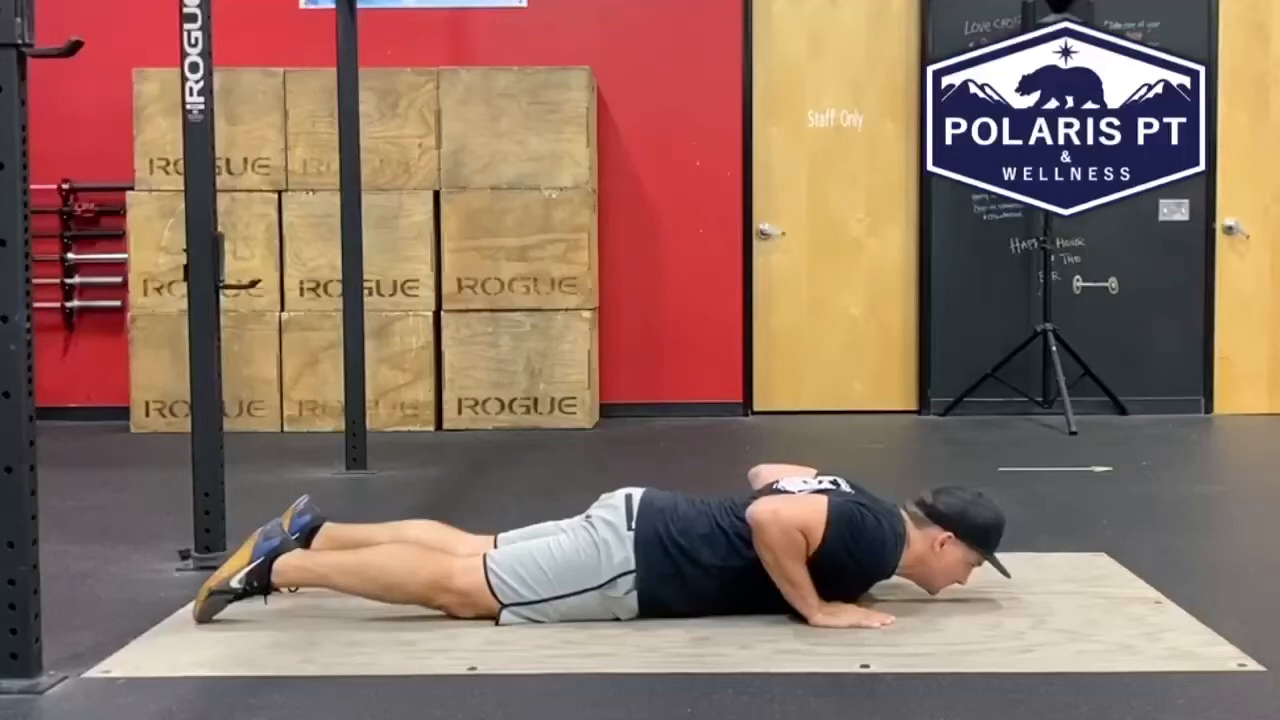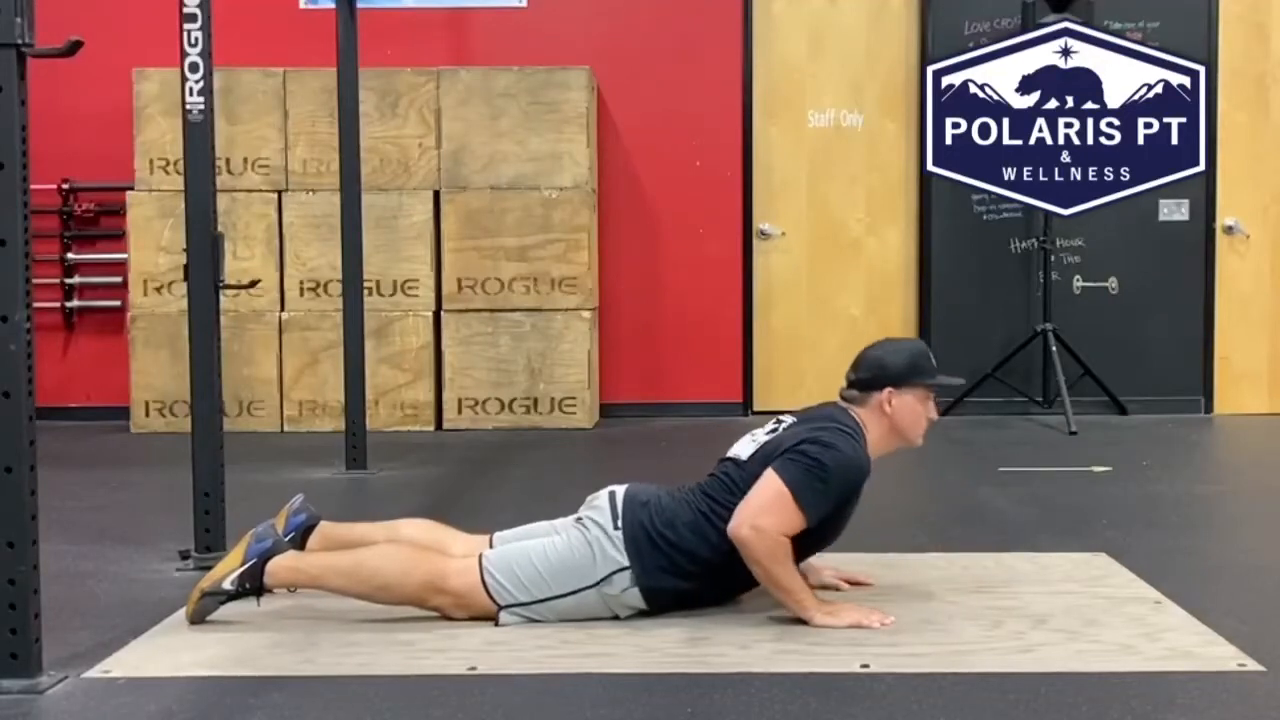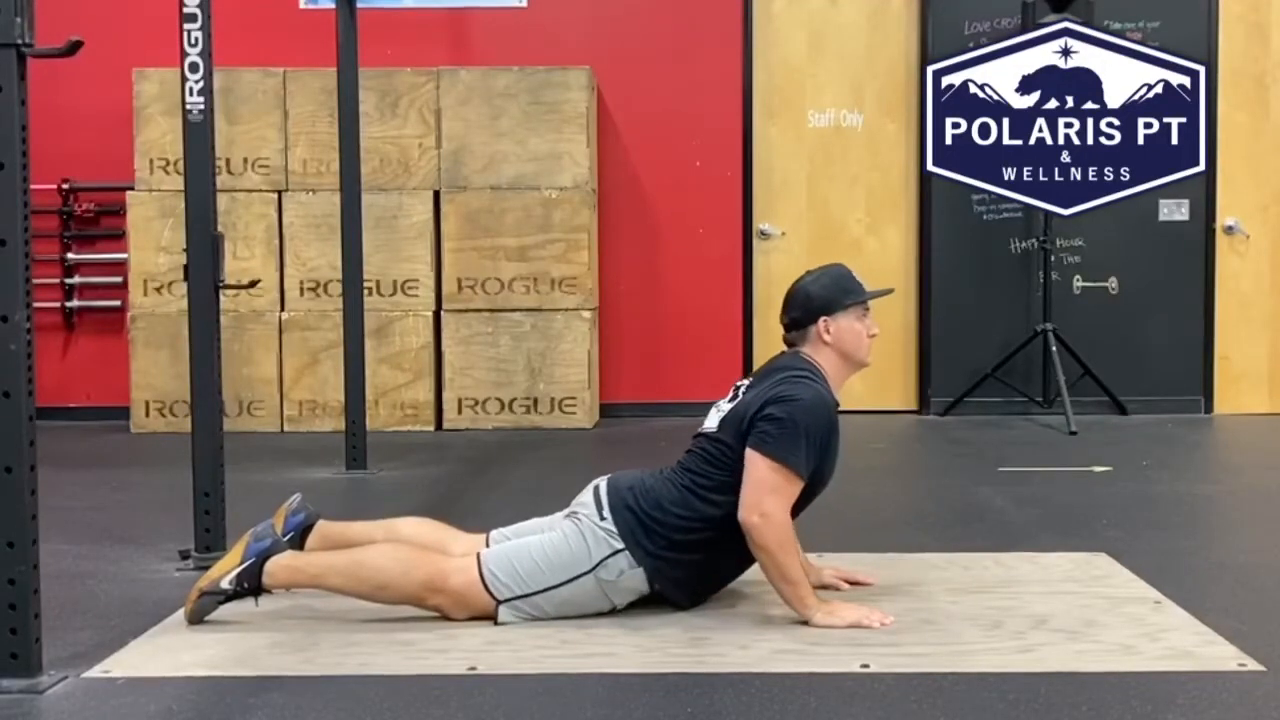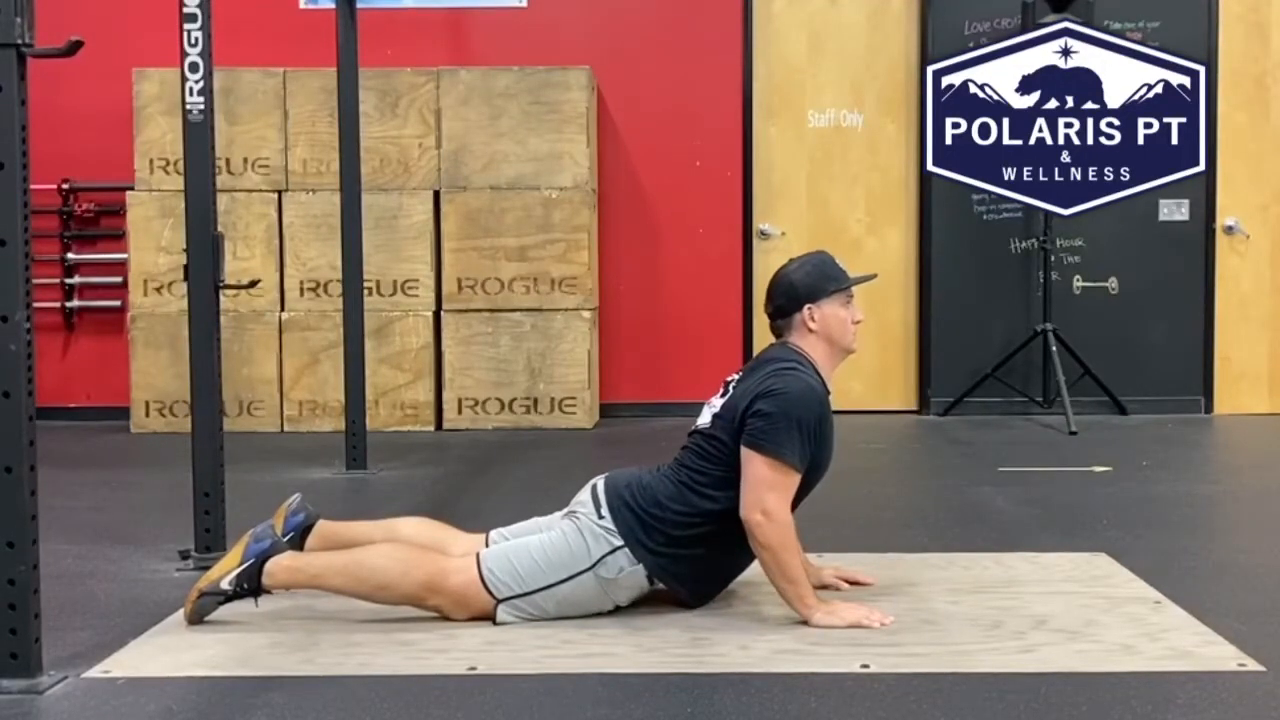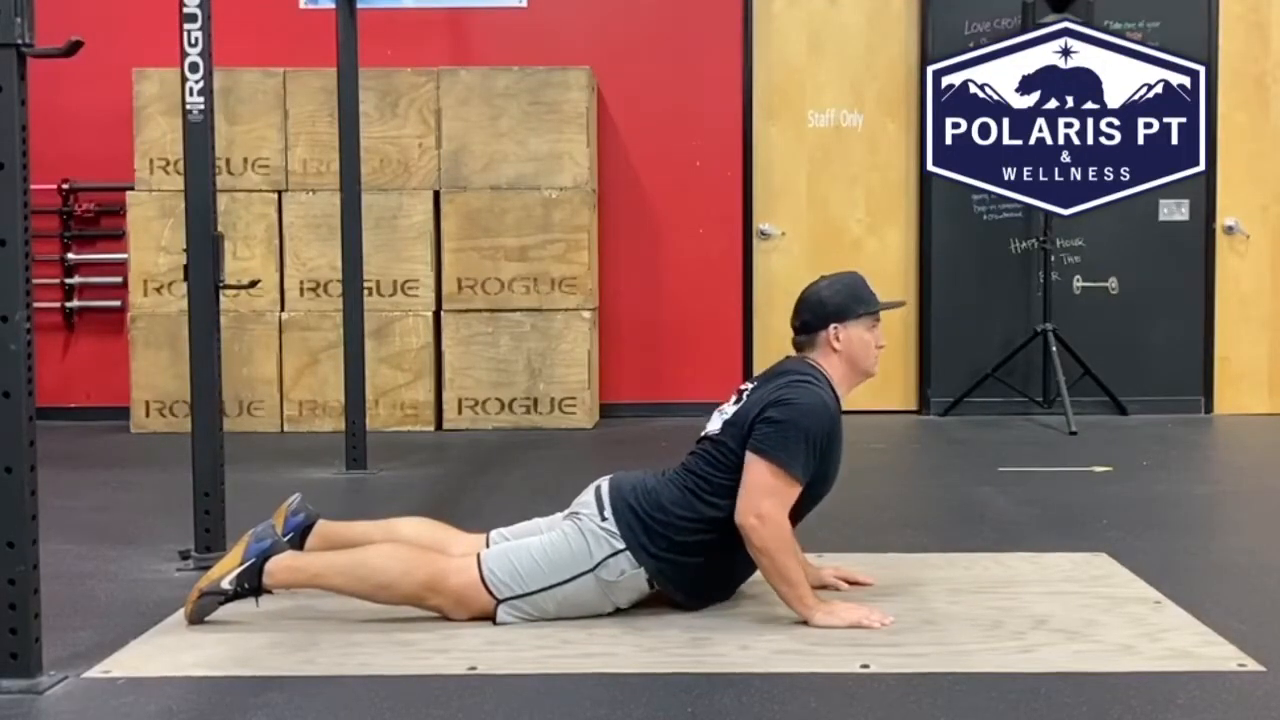
dt=1s
person 1, frame 1
left shoulder: (862, 513)
right shoulder: (874, 541)
left elbow: (765, 474)
right elbow: (773, 519)
right wrist: (816, 606)
left hip: (641, 527)
right hip: (633, 560)
left knee: (470, 550)
right knee: (459, 586)
left ankle: (313, 533)
right ankle: (278, 566)
person 1, frame 2
left shoulder: (820, 424)
right shoulder: (841, 453)
right elbow: (749, 530)
left wrist: (804, 567)
right wrist: (814, 609)
left hip: (630, 524)
right hip: (626, 559)
left knee: (463, 549)
right knee: (452, 587)
left ankle: (309, 533)
right ankle: (273, 568)
person 1, frame 3
left shoulder: (786, 380)
right shoulder: (805, 402)
left elbow: (762, 504)
right elbow: (758, 515)
left wrist: (805, 568)
right wrist: (812, 606)
left hip: (626, 516)
right hip: (626, 546)
left knee: (462, 548)
right knee: (451, 586)
left ankle: (307, 532)
right ankle: (268, 567)
person 1, frame 4
left shoulder: (777, 373)
right shoulder: (794, 393)
left elbow: (760, 502)
right elbow: (761, 514)
left wrist: (804, 568)
right wrist: (812, 607)
left hip: (626, 515)
right hip: (627, 544)
left knee: (464, 550)
right knee: (454, 588)
left ankle: (308, 532)
right ankle: (270, 567)
person 1, frame 5
left shoulder: (788, 386)
right shoulder: (807, 407)
left elbow: (756, 507)
right elbow: (756, 518)
left wrist: (804, 567)
right wrist: (813, 606)
left hip: (626, 518)
right hip: (625, 549)
left knee: (463, 552)
right knee: (451, 587)
left ankle: (306, 531)
right ankle: (269, 567)
